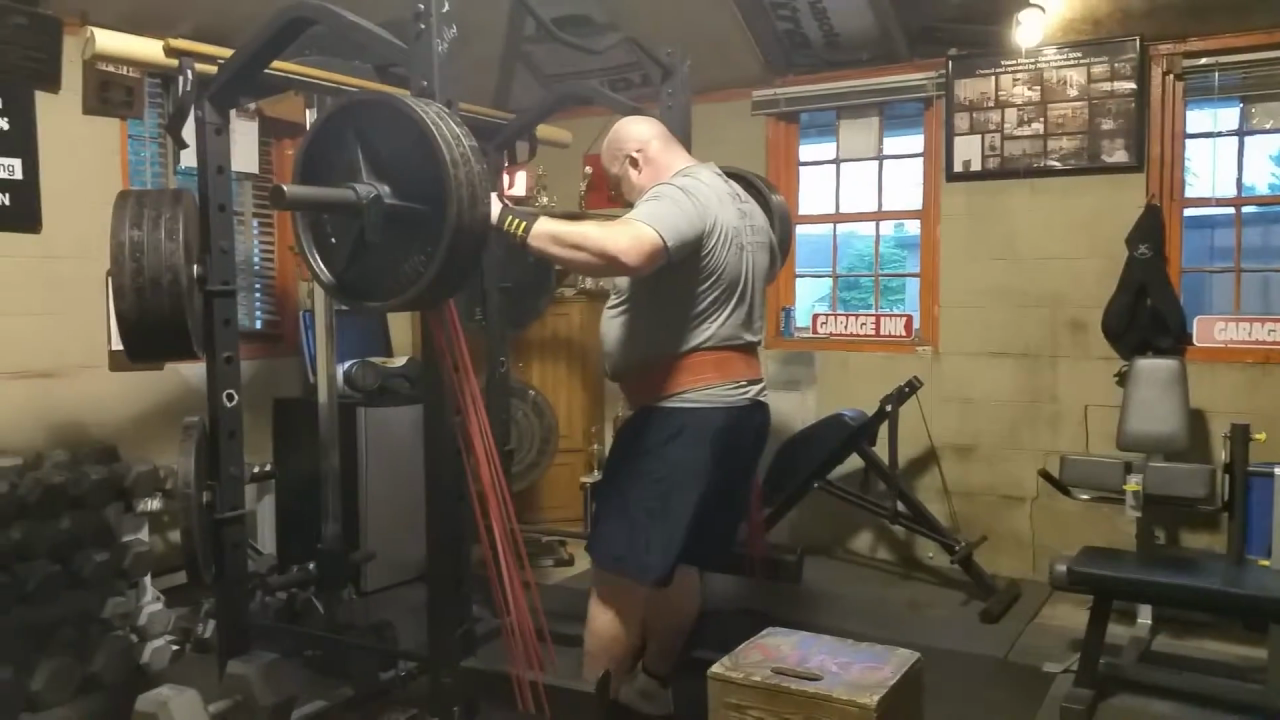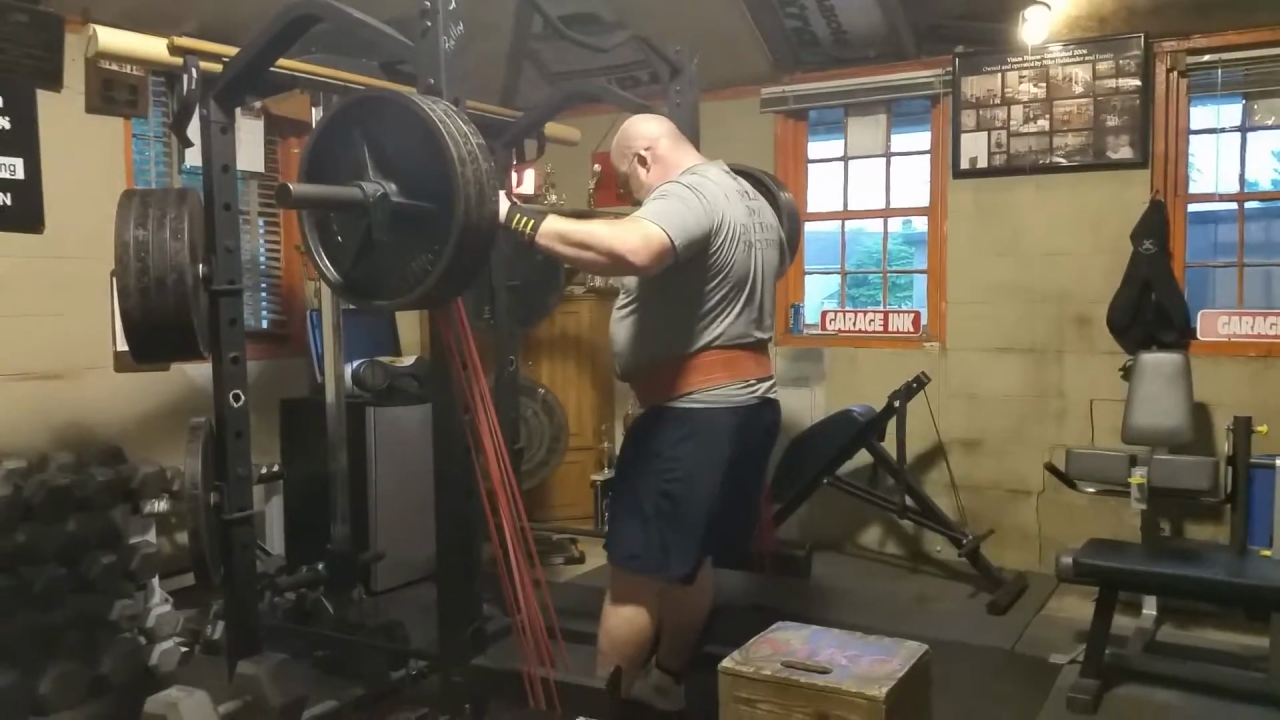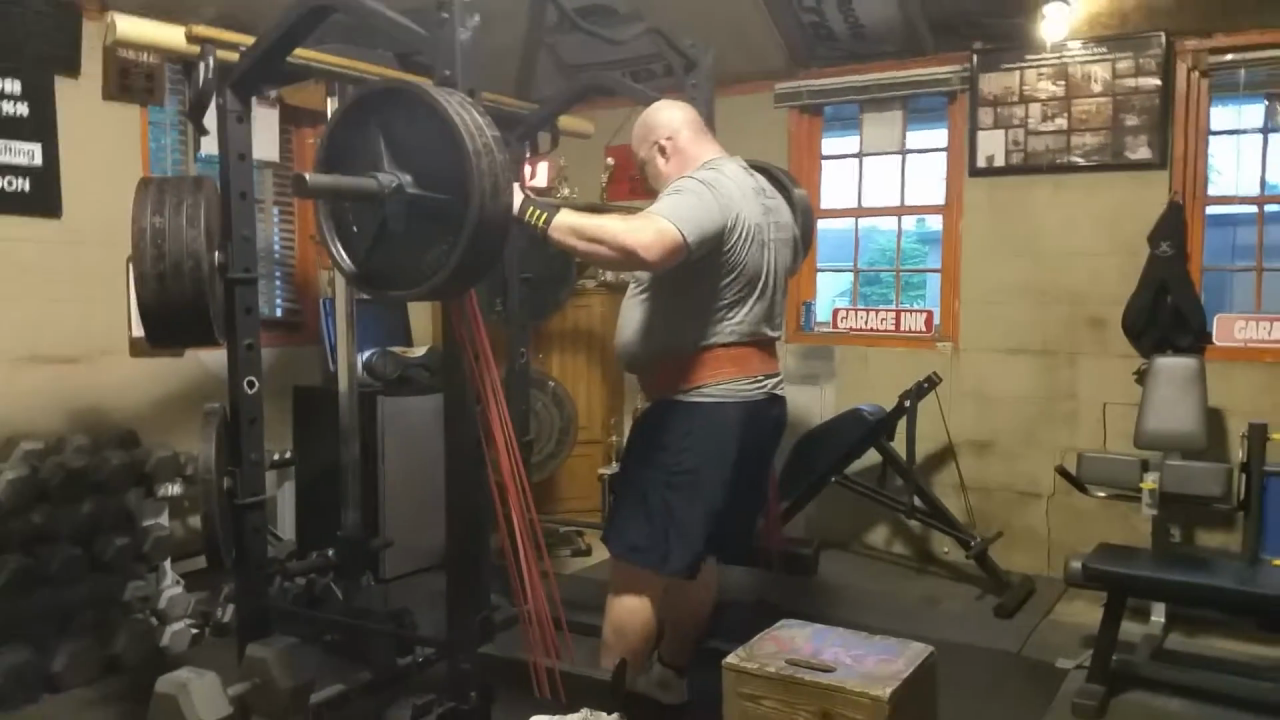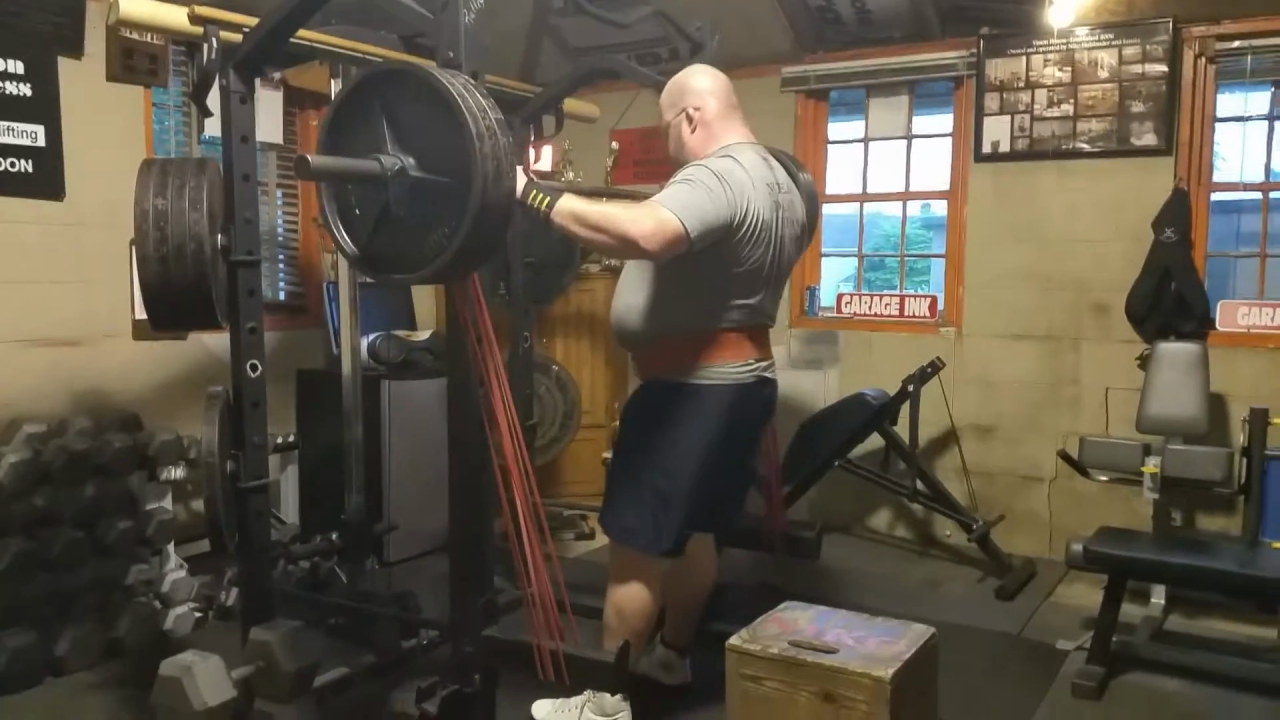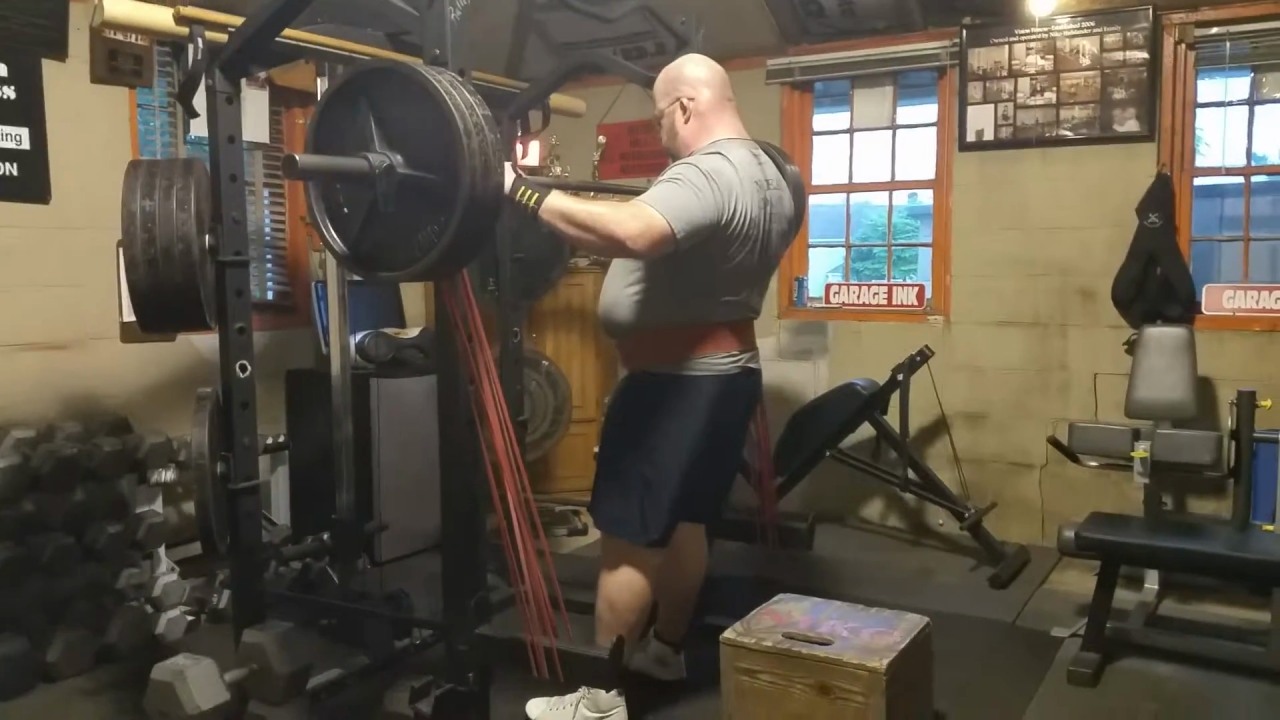
dt=0.3s
person 1, frame 1
left shoulder: (681, 197)
right shoulder: (739, 201)
left elbow: (622, 250)
left wrist: (512, 220)
left hip: (685, 414)
right hip: (736, 404)
left knee: (621, 571)
right knee: (675, 559)
person 1, frame 2
left shoulder: (688, 196)
right shoulder: (750, 199)
left elbow: (630, 249)
left wrist: (521, 218)
left hip: (696, 412)
right hip: (747, 401)
left knee: (636, 568)
right knee: (689, 556)
right ankle: (662, 681)
person 1, frame 3
left shoulder: (705, 190)
right shoulder: (766, 196)
left elbow: (642, 244)
left wrist: (534, 212)
left hip: (702, 407)
right hip: (753, 398)
left knee: (639, 562)
right knee: (693, 551)
person 1, frame 4
left shoulder: (718, 179)
right shoulder: (780, 183)
left elbow: (643, 234)
left wrist: (537, 196)
left hip: (691, 387)
right hip: (743, 378)
left knee: (637, 544)
right knee: (692, 529)
right ankle: (670, 655)
person 1, frame 5
left shoulder: (706, 175)
right shoulder: (768, 177)
left elbow: (631, 233)
left wrist: (524, 192)
left hip: (676, 379)
right hip: (728, 371)
left knee: (629, 537)
right knee: (682, 521)
right ankle: (665, 649)
